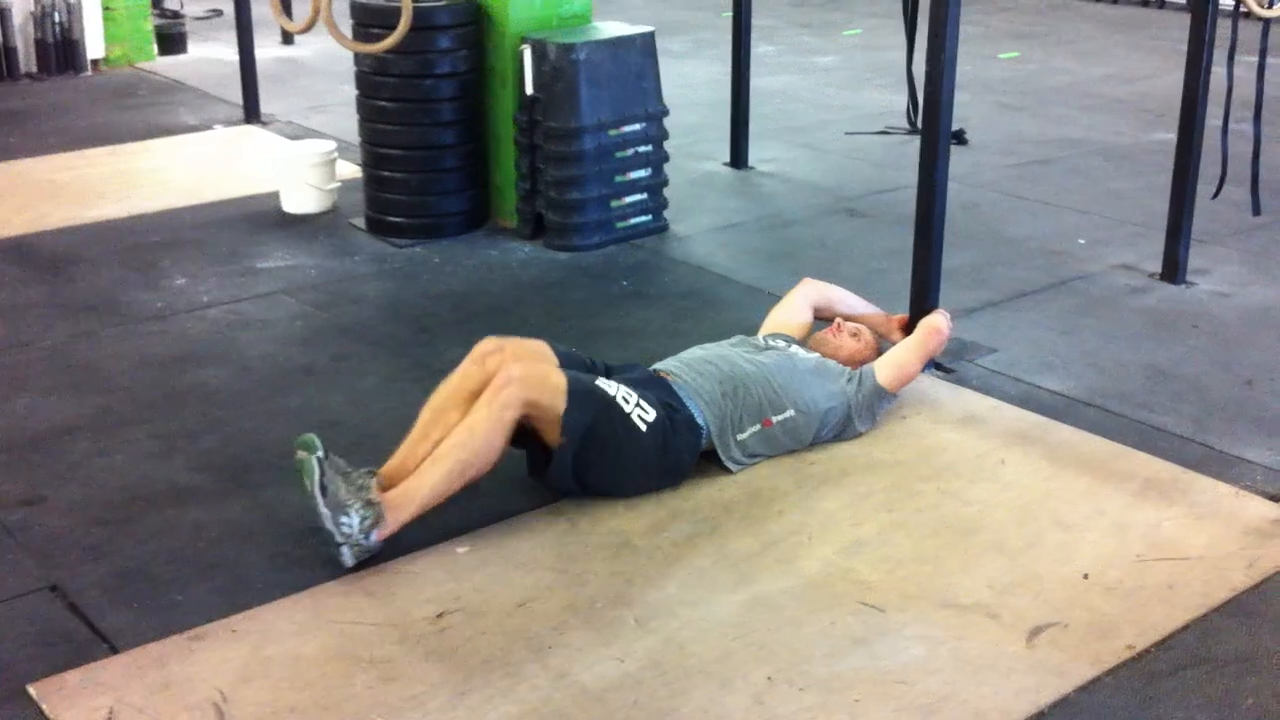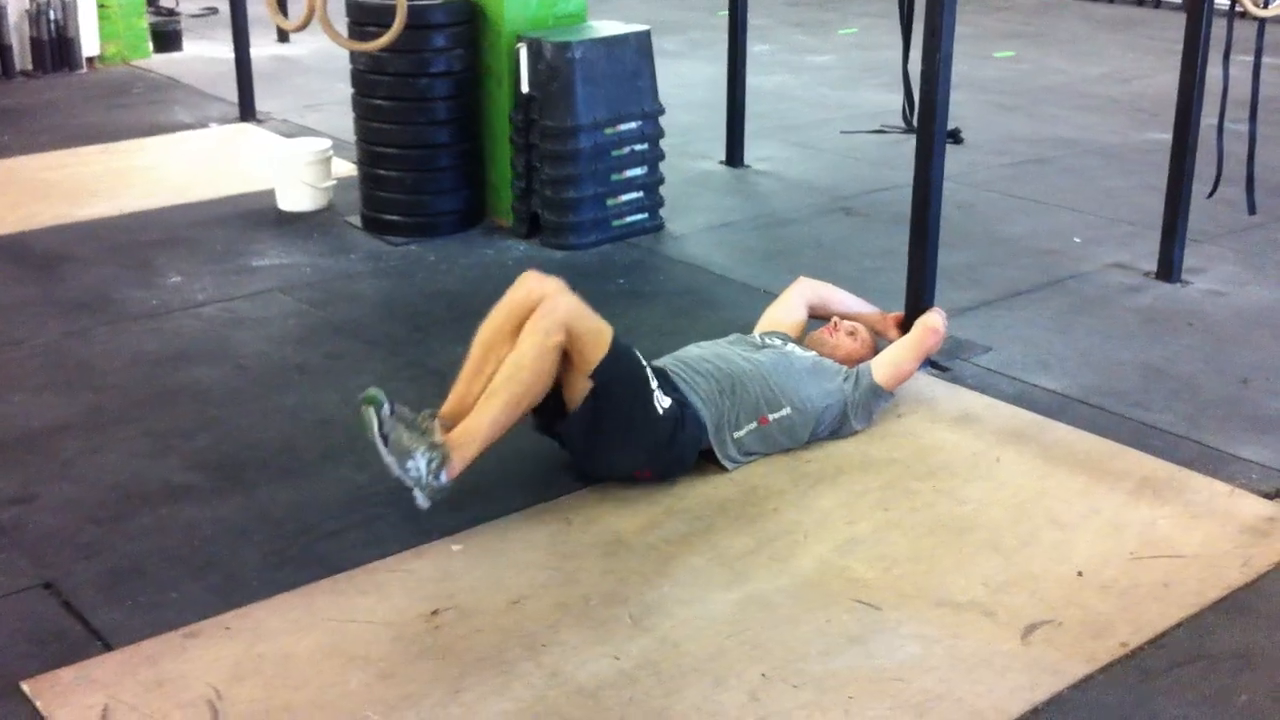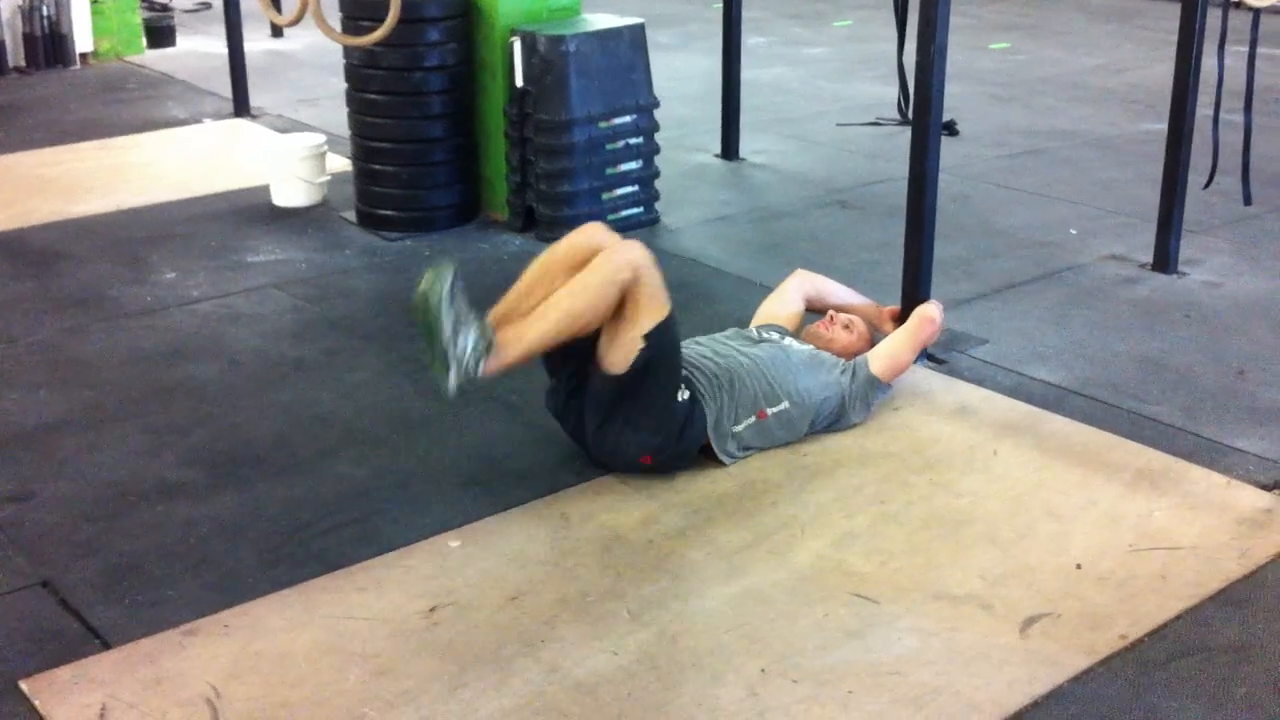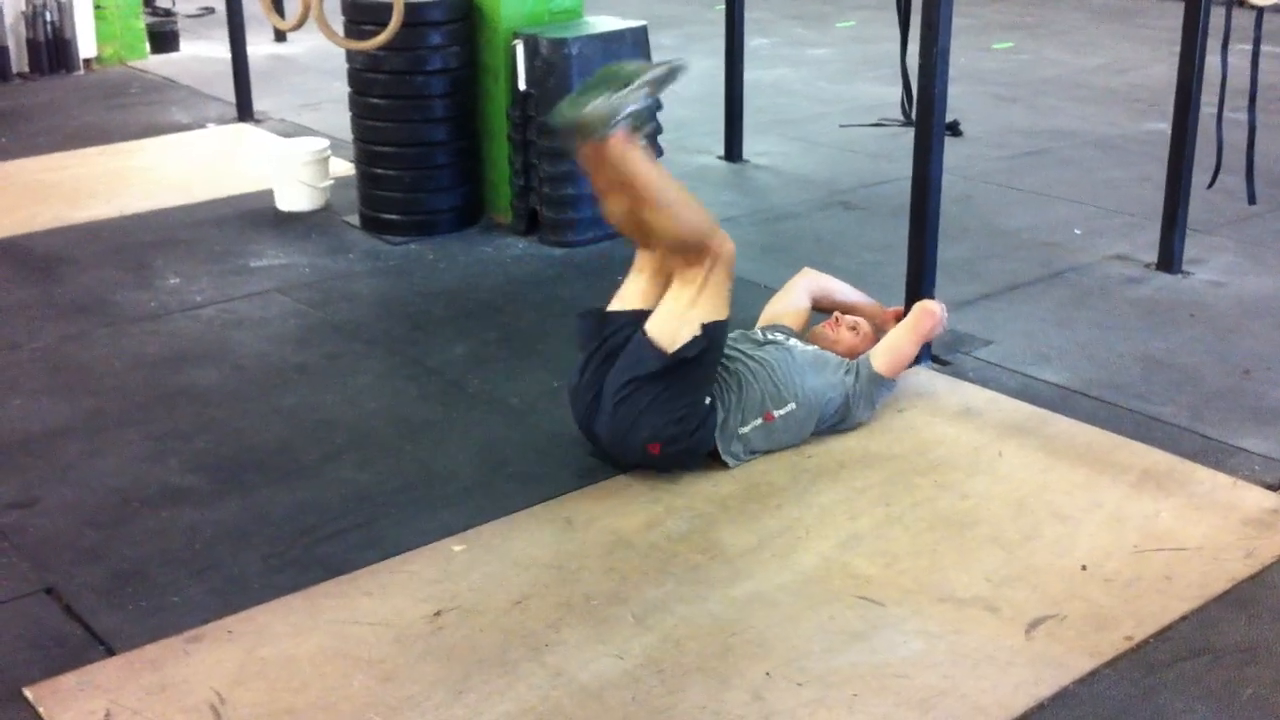
dt=0.4s
person 1, frame 1
left shoulder: (849, 397)
right shoulder: (785, 348)
left elbow: (932, 334)
right elbow: (809, 289)
right wrist: (884, 312)
left hip: (669, 434)
right hip: (642, 387)
left knee: (519, 376)
right knee: (494, 352)
left ankle: (379, 520)
right ankle: (381, 483)
person 1, frame 2
left shoulder: (846, 393)
right shoulder: (780, 347)
left elbow: (931, 330)
right elbow: (804, 289)
right wrist: (880, 316)
left hip: (665, 435)
right hip: (649, 390)
left knee: (561, 312)
right knee: (535, 288)
left ankle: (444, 462)
right ankle: (442, 429)
person 1, frame 3
left shoulder: (844, 388)
right shoulder: (773, 340)
left elbow: (926, 321)
right elbow: (801, 281)
right wrist: (876, 308)
left hip: (651, 429)
right hip: (601, 401)
left knee: (631, 260)
right knee: (595, 239)
left ankle: (486, 353)
right ankle: (483, 340)
person 1, frame 4
left shoulder: (849, 388)
right shoulder: (777, 344)
left elbow: (928, 316)
right elbow: (807, 280)
right wrist: (883, 312)
left hip: (656, 426)
left knee: (709, 251)
right knee: (663, 242)
left ankle: (610, 135)
right ankle: (598, 138)
